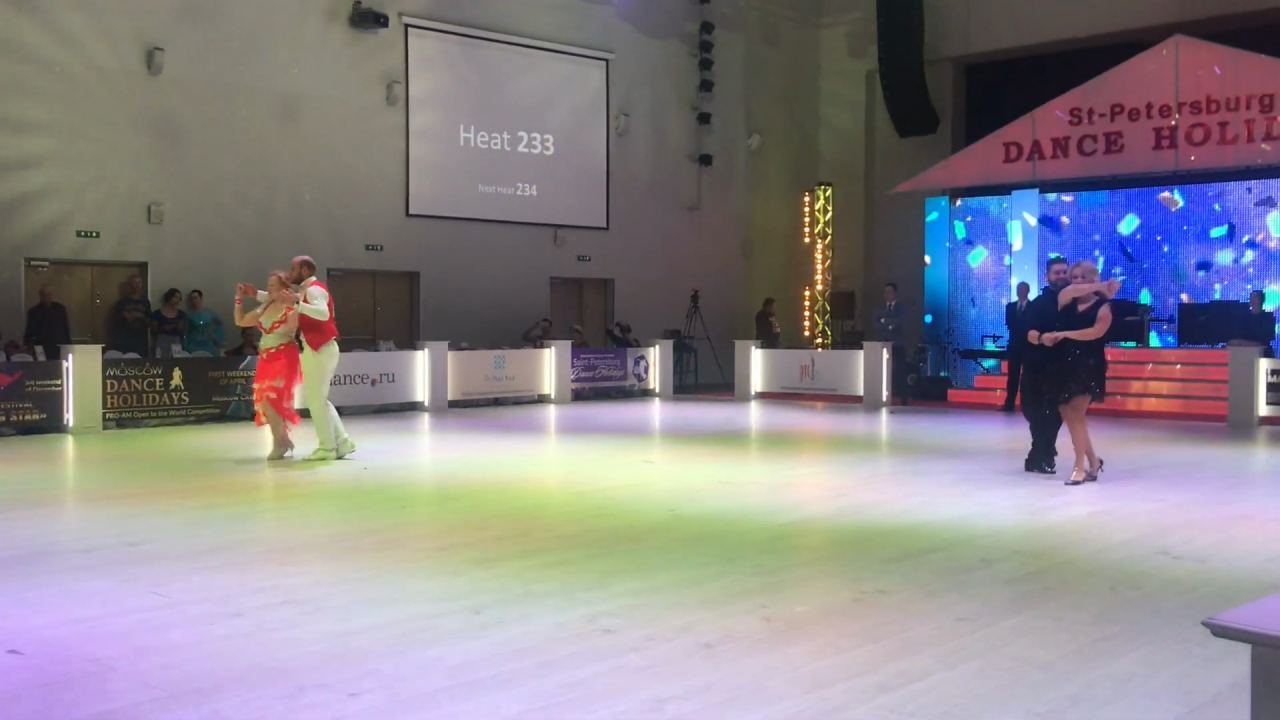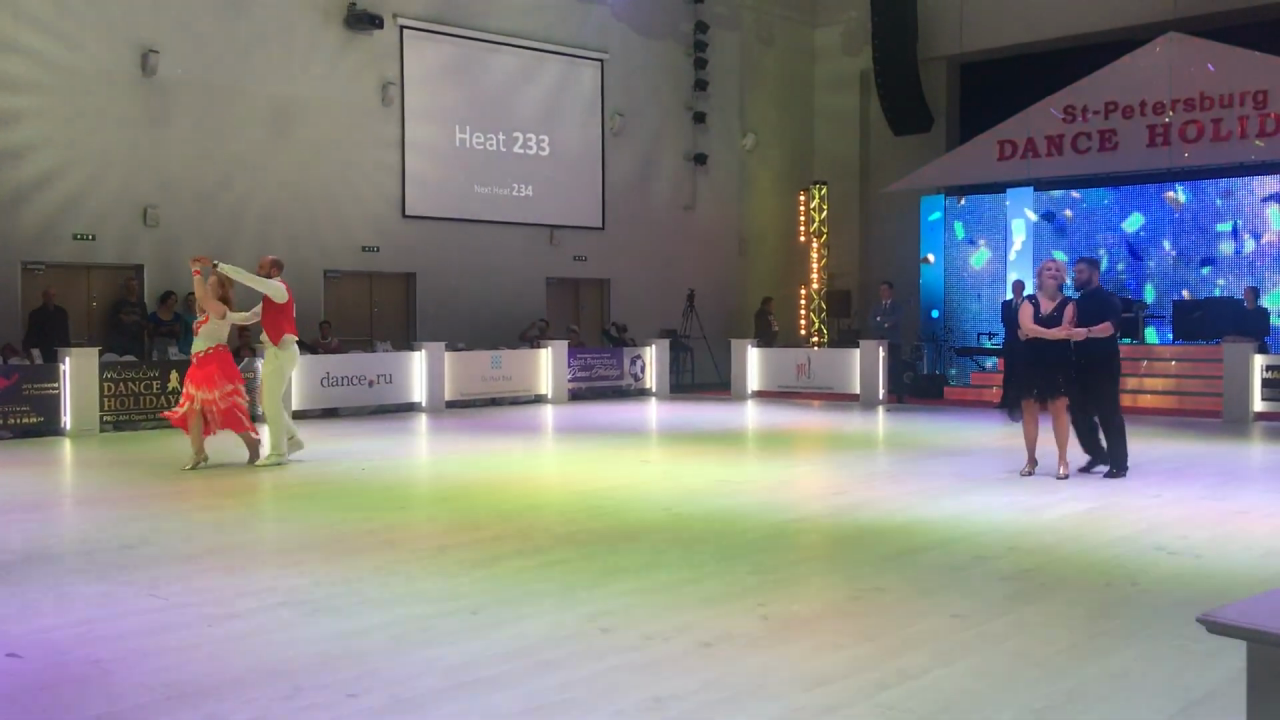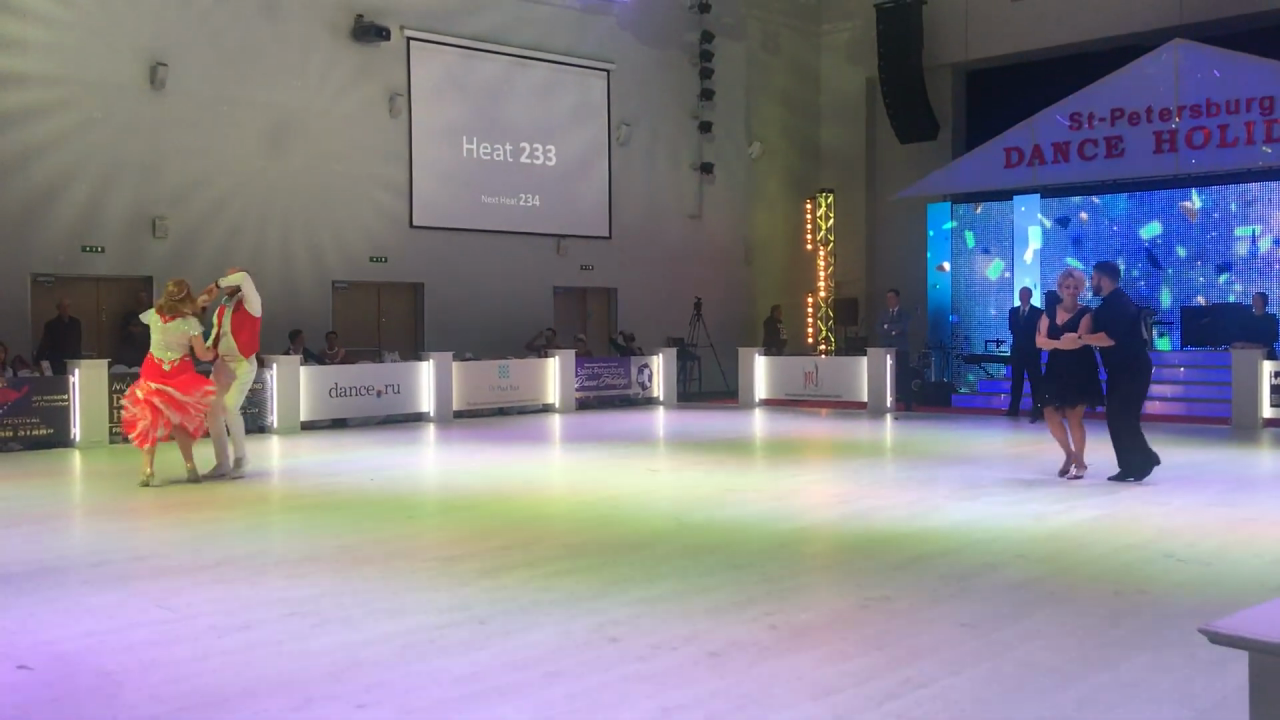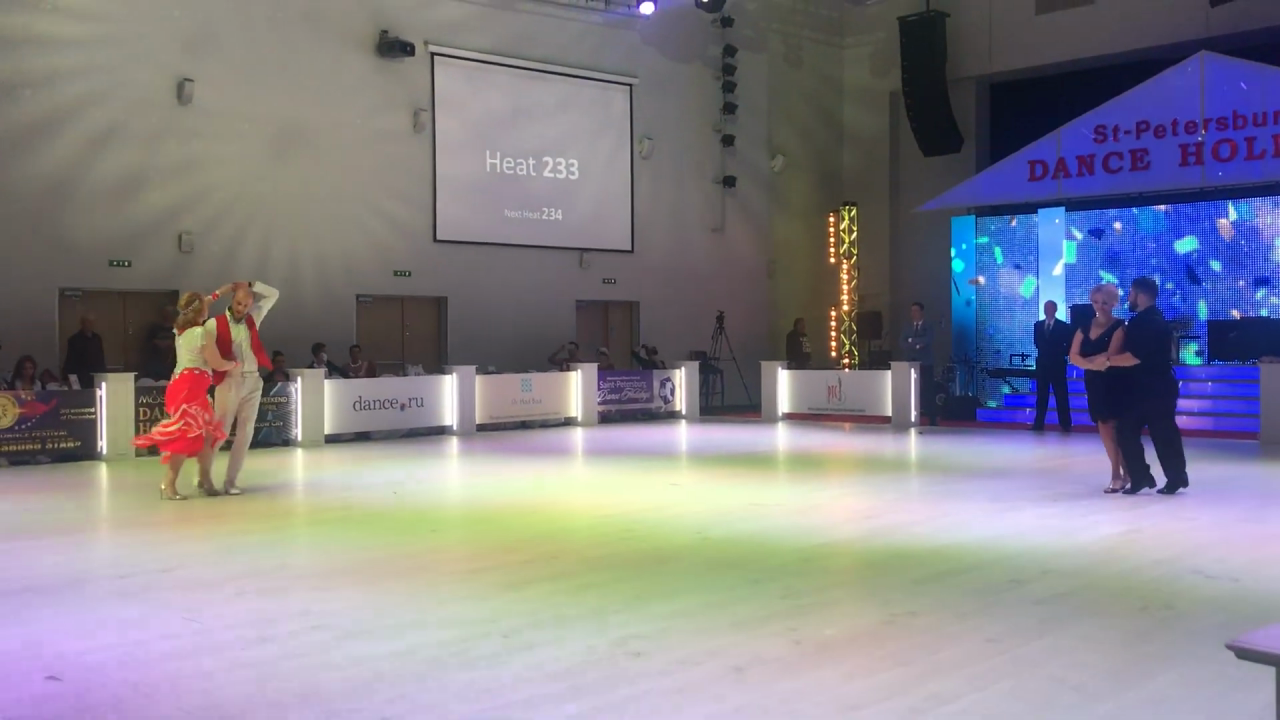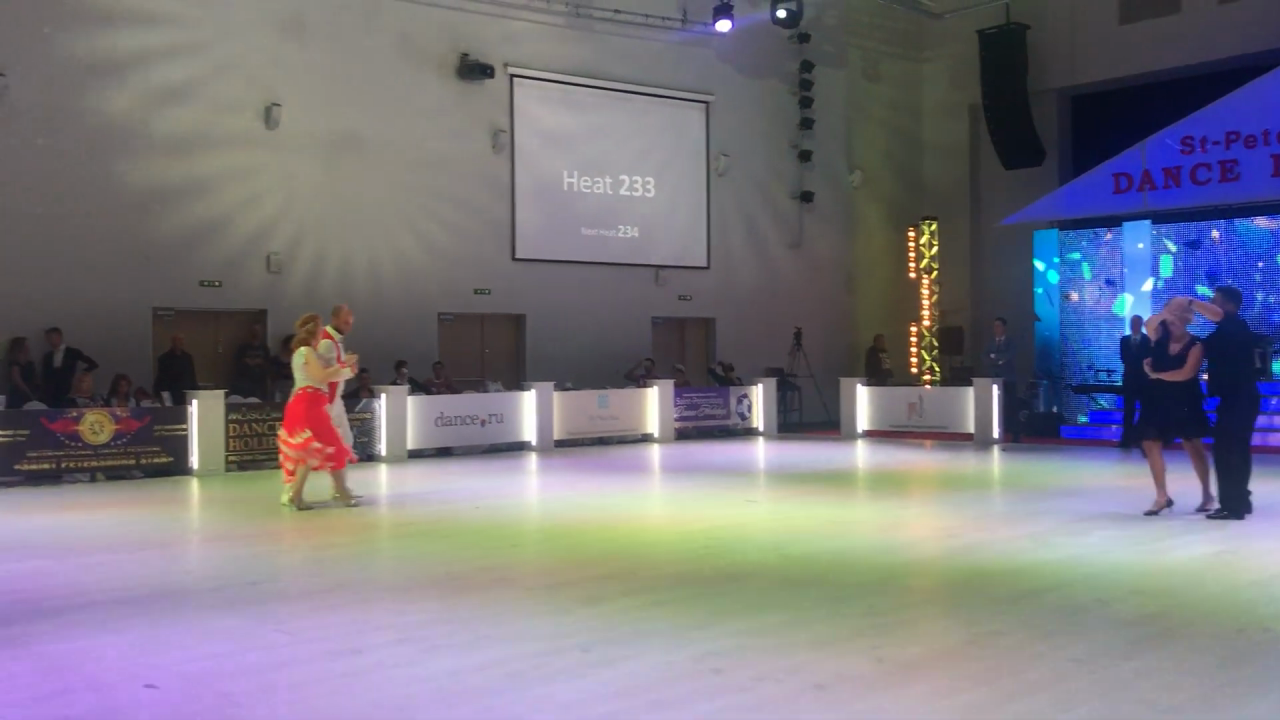
dt=0.5s
person 1, frame 1
right shoulder: (1039, 302)
right elbow: (1031, 332)
right wrist: (1041, 338)
right hip: (1037, 365)
left knee: (1054, 412)
right knee: (1035, 410)
left ankle: (1039, 456)
right ankle: (1042, 454)
person 1, frame 2
left shoulder: (1107, 300)
right shoulder: (1076, 301)
left elbow: (1109, 326)
left wrist: (1087, 331)
left hip: (1105, 365)
right hip: (1083, 365)
left knee: (1108, 412)
right knee: (1080, 412)
left ankle: (1118, 462)
right ankle: (1097, 454)
person 1, frame 3
left shoulder: (1122, 305)
right shoulder: (1107, 305)
left elbow: (1110, 338)
right elbow: (1097, 332)
left wrist: (1080, 338)
left hip: (1132, 370)
right hip: (1118, 370)
left knee: (1122, 417)
right knee: (1116, 418)
left ankle: (1144, 458)
right ankle: (1130, 466)
person 1, frame 4
left shoulder: (1153, 323)
right shoulder: (1141, 321)
left elbow: (1136, 356)
right elbow: (1131, 348)
left wrist: (1108, 361)
left hip: (1158, 389)
right hip: (1140, 389)
left knee: (1164, 433)
right knee: (1126, 430)
left ankle: (1176, 477)
right ankle: (1141, 478)
person 1, frame 5
left shoulder: (1237, 327)
right shoulder: (1224, 334)
left elbow: (1217, 315)
right elbow: (1201, 349)
left wrist: (1190, 303)
left hip: (1240, 399)
right hip: (1233, 398)
left knee: (1227, 449)
right knee: (1231, 449)
left ankle: (1234, 504)
right ankle: (1239, 501)
person 2, frame 1
left shoulder: (1103, 305)
right shoulder: (1066, 298)
left elbow: (1097, 331)
right elbow: (1069, 291)
left wrist: (1061, 334)
right wrist: (1099, 288)
left hip: (1088, 363)
right hip: (1064, 363)
left knee: (1076, 412)
right knee: (1068, 415)
left ankle: (1080, 466)
right ankle: (1092, 460)
person 2, frame 2
left shoulder: (1067, 303)
right shoulder: (1029, 301)
left elbow: (1064, 332)
right elbow: (1025, 325)
left wrist: (1034, 334)
right wrist: (1053, 332)
left hip: (1058, 362)
right hip: (1032, 360)
left knee: (1058, 409)
right knee: (1029, 410)
left ankle: (1062, 460)
right ankle: (1030, 458)
person 2, frame 3
left shoulder: (1085, 313)
right shoulder: (1049, 312)
left elbow: (1079, 341)
right elbow: (1039, 341)
left wrist: (1054, 343)
right wrist: (1063, 341)
left hip: (1080, 370)
right hip: (1056, 369)
left knee: (1074, 416)
right knee: (1051, 415)
left ankle: (1079, 463)
right ankle: (1069, 455)
person 2, frame 4
left shoulder: (1119, 327)
right shoulder: (1085, 328)
left elbow: (1110, 356)
right elbow: (1073, 356)
left wrist: (1087, 361)
right wrist: (1092, 364)
left hip: (1113, 383)
right hip: (1094, 384)
left knee: (1107, 428)
right knee: (1108, 430)
left ankle: (1116, 476)
right ankle: (1124, 473)
person 2, frame 5
left shoulder: (1195, 344)
right shoulder: (1161, 335)
left elbow: (1185, 374)
right elbow: (1149, 324)
left wrist: (1155, 373)
right wrist: (1164, 314)
left hip: (1185, 402)
right hip: (1156, 401)
left knee: (1194, 450)
right knee: (1151, 447)
left ankle: (1206, 494)
right ankle: (1162, 497)
person 3, frame 1
left shoulder: (315, 290)
right shoulder: (306, 292)
left elbow: (324, 314)
left wrist: (297, 304)
right wrist: (256, 294)
left hip: (319, 351)
right hip: (323, 350)
left knee: (314, 399)
right knee: (319, 399)
left ankle: (327, 446)
right ankle: (343, 441)
person 3, frame 2
left shoulder: (278, 288)
right shoulder: (271, 296)
left elbow: (247, 277)
right elbow: (250, 317)
left wrist: (218, 266)
left hip: (282, 351)
right hip: (278, 351)
left knee: (272, 401)
right knee: (266, 400)
left ankle: (278, 452)
right ankle: (291, 438)
person 3, frame 3
left shoulder: (250, 304)
right shoulder: (220, 310)
left elbow: (245, 277)
right elbow: (214, 340)
left wrist: (217, 284)
left hip: (243, 365)
right hip: (220, 365)
left knee: (229, 410)
right knee: (213, 414)
left ankle: (240, 458)
right ankle: (222, 463)
person 3, frame 4
left shoulder: (252, 318)
right shoulder: (215, 324)
left elbow: (273, 294)
left wrist: (251, 285)
left hip: (252, 381)
right hip: (228, 382)
left knee: (246, 431)
left ankle: (230, 481)
person 3, frame 5
left shoulder: (333, 340)
right shoulder: (327, 343)
right elbow: (330, 373)
left hip: (333, 398)
right hip: (325, 400)
left knee: (344, 440)
right knee: (310, 446)
left ankle: (341, 488)
right ankle: (291, 489)
person 4, frame 1
left shoulder: (291, 309)
right shoulder: (263, 308)
left elbow: (294, 326)
right elbow: (240, 321)
left wrist: (291, 303)
right wrist: (239, 299)
left hip: (284, 358)
right hip: (266, 359)
left knee: (272, 401)
right knee: (265, 402)
left ankle: (282, 440)
right ankle: (283, 441)
person 4, frame 2
left shoulder: (219, 309)
right shoulder: (211, 311)
left elbow: (201, 293)
left wrist: (196, 270)
left hip: (216, 363)
right hip: (200, 364)
left knee: (226, 409)
right knee: (193, 409)
left ankle: (252, 443)
right ankle: (198, 454)
person 4, frame 3
left shoulder: (153, 315)
right shoulder: (191, 323)
right elbow: (203, 355)
left wrist: (197, 304)
right wrist: (213, 353)
left hip: (153, 371)
right hip: (180, 373)
left knee: (148, 422)
right knee: (181, 420)
left ankle: (148, 471)
right ankle: (190, 466)
person 4, frame 4
left shoulder: (182, 329)
right shoulder: (202, 334)
left elbow: (199, 310)
right elbow: (217, 364)
left wrist: (219, 293)
right wrist: (235, 364)
left hip: (182, 384)
right hip: (192, 386)
left knee: (206, 435)
right knee: (184, 437)
left ankle: (205, 481)
right ankle: (168, 485)
person 4, frame 5
left shoulder: (304, 351)
right shoulder: (307, 352)
right elbow: (321, 376)
right wrist: (344, 364)
left hip: (310, 404)
right hip: (309, 404)
left knee: (308, 453)
right knee: (330, 448)
left ankle: (295, 495)
right ankle: (343, 493)
